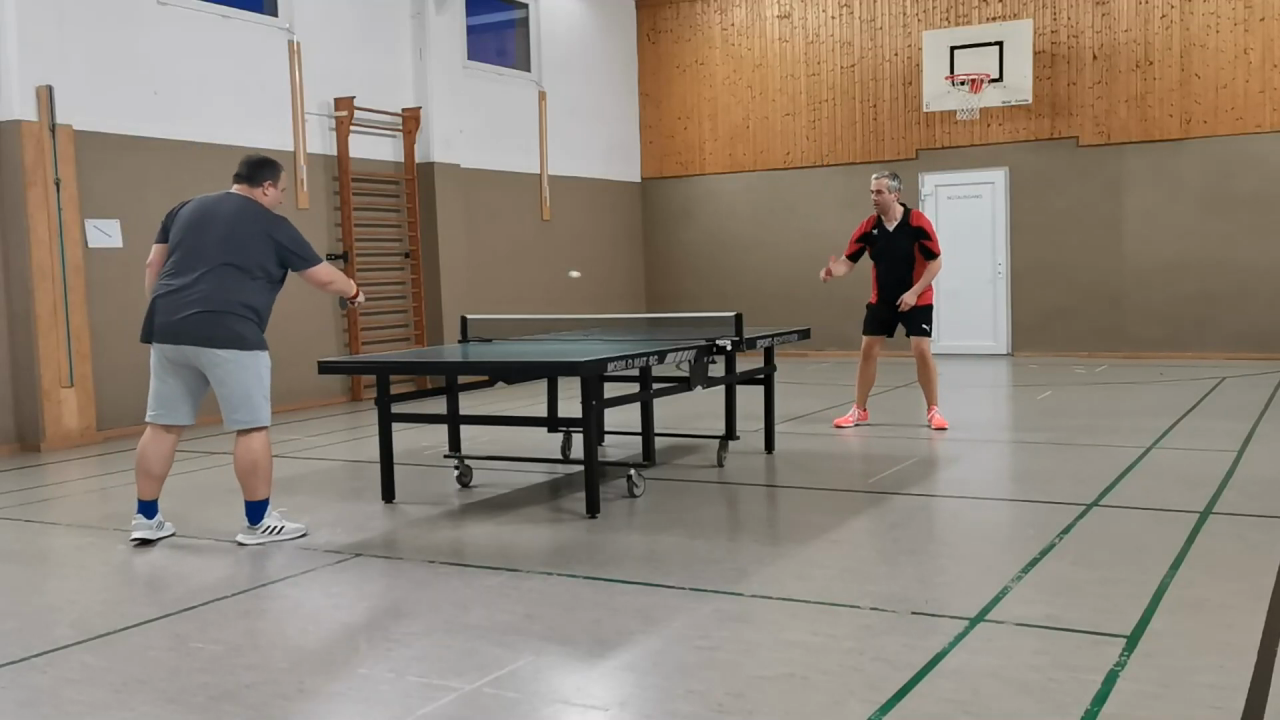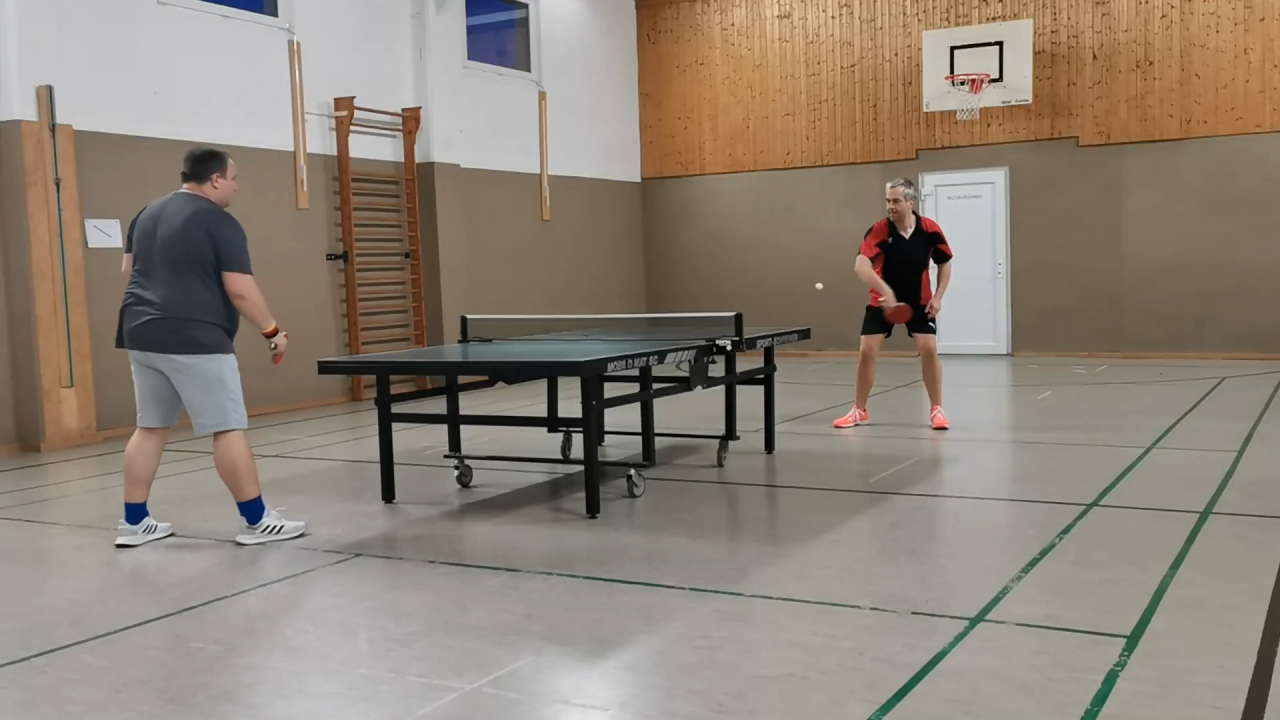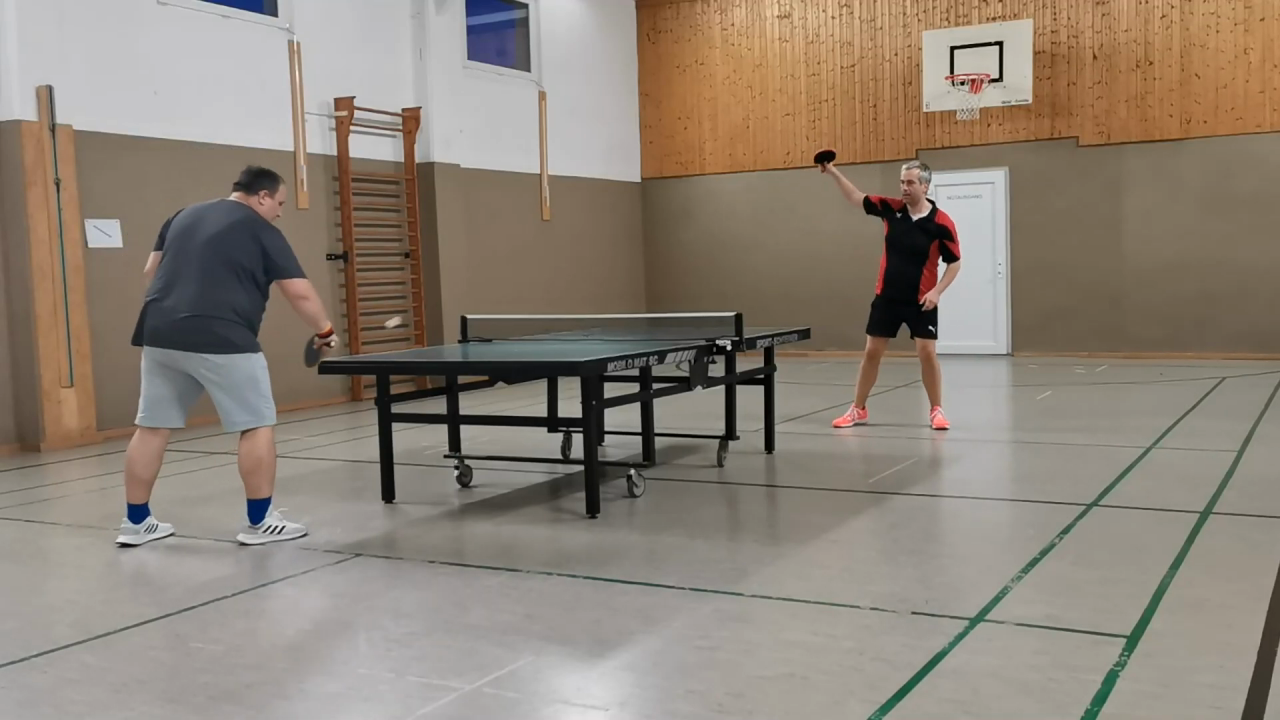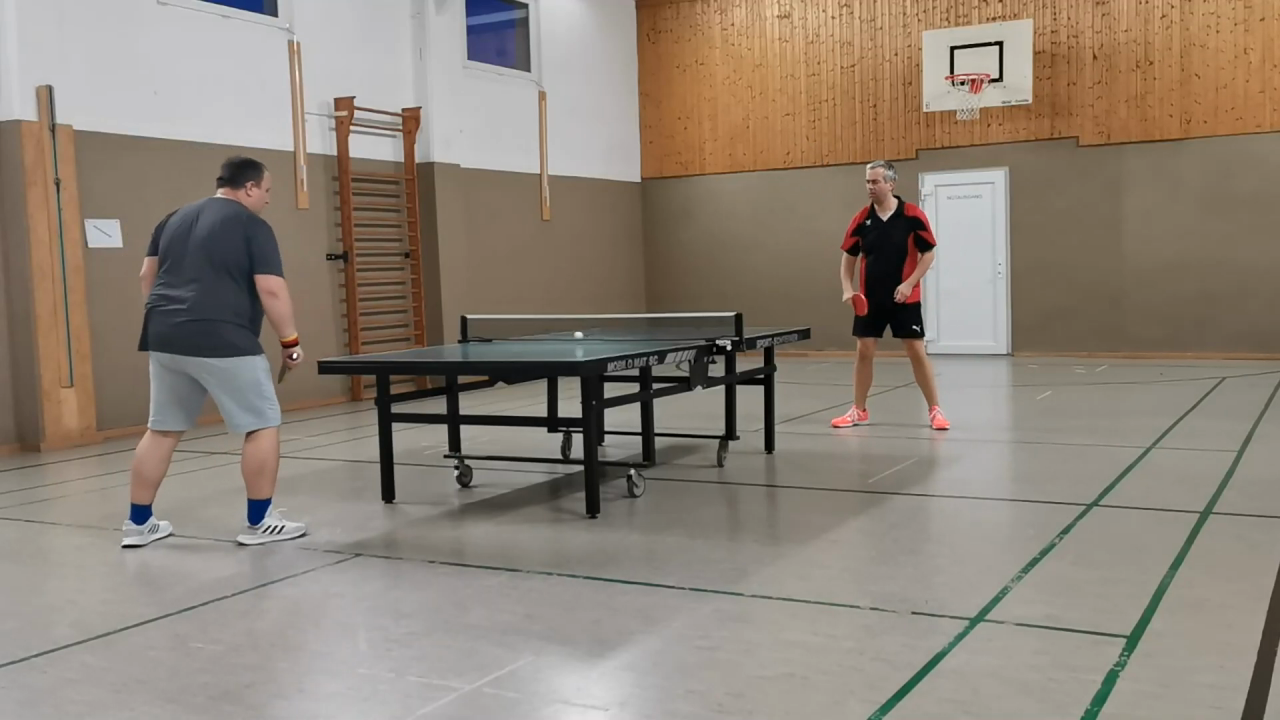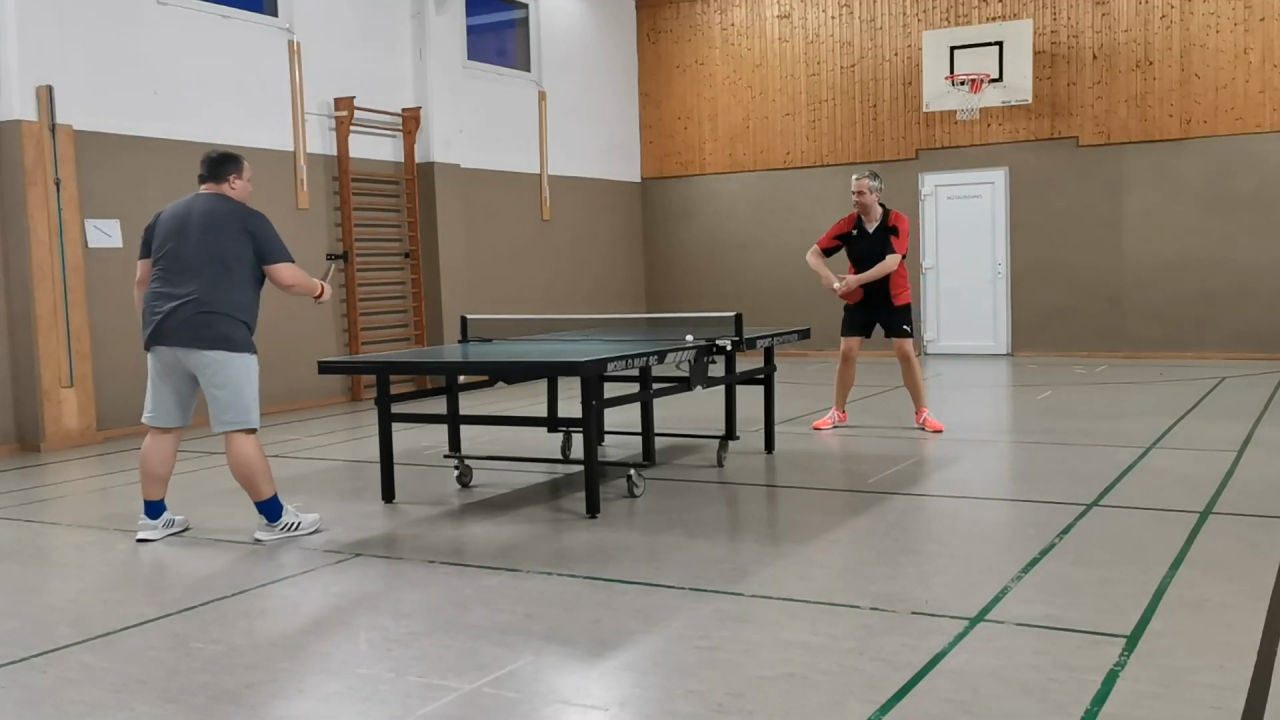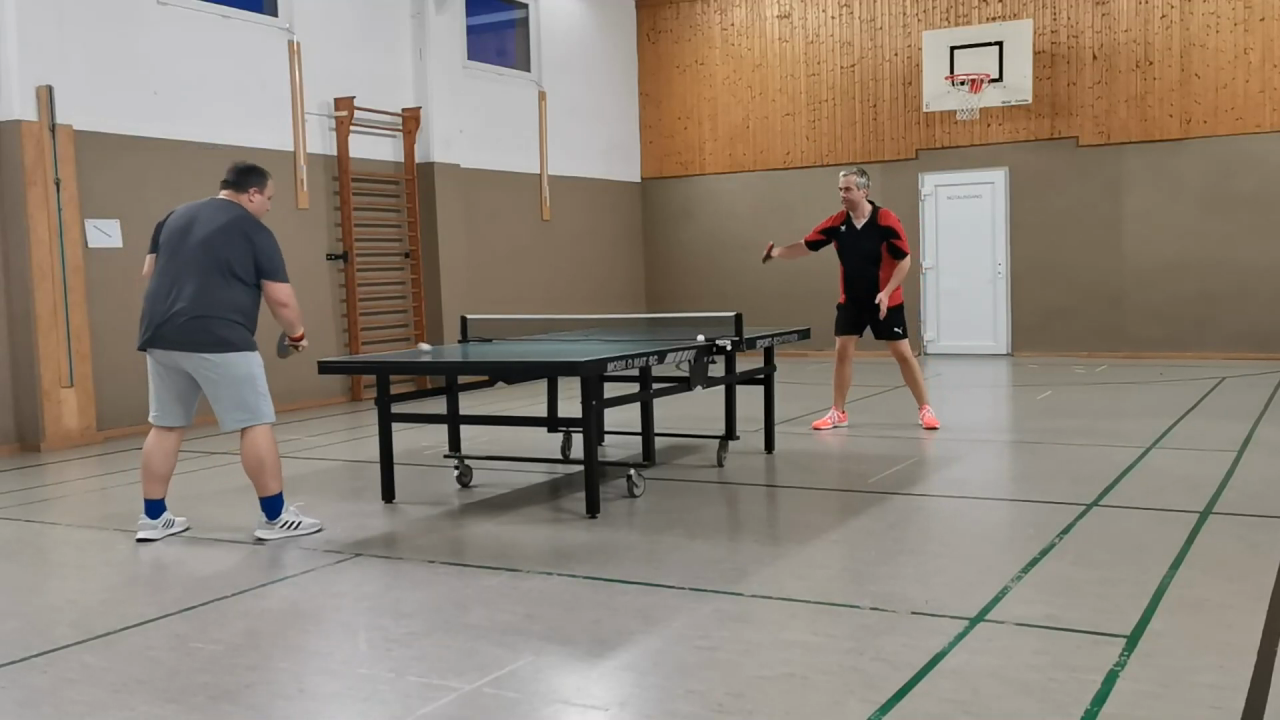
dt=0.5s
person 1, frame 1
left shoulder: (185, 210)
right shoulder: (272, 226)
left elbow: (154, 265)
right elbow: (323, 276)
left wrist: (164, 313)
right wrist: (353, 291)
left hip: (170, 333)
right hip: (229, 337)
left knee: (163, 425)
right knee: (252, 427)
left ankle: (146, 517)
right ankle: (258, 522)
person 1, frame 2
left shoulder: (146, 214)
right shoulder: (220, 223)
left elbow: (129, 269)
right elbow: (240, 290)
right wrist: (272, 330)
left hip: (142, 335)
right hip: (195, 340)
left knee: (150, 429)
right knee: (228, 428)
left ankle: (134, 522)
right ankle: (256, 521)
person 1, frame 3
left shoulder: (184, 217)
right shoulder: (263, 232)
left elbow: (152, 271)
right elbow: (301, 293)
right wrist: (325, 330)
left hip: (161, 337)
right hip: (221, 341)
left knee: (152, 427)
right knee: (257, 425)
left ankle: (135, 521)
right ankle: (260, 521)
person 1, frame 4
left shoulder: (176, 219)
right shoulder: (253, 227)
left elbow: (148, 277)
right elbow: (271, 291)
right wrist: (291, 340)
left hip: (166, 340)
right hip: (225, 343)
left knee: (162, 430)
right knee: (263, 426)
left ankle: (138, 522)
right ankle: (260, 521)
person 1, frame 5
left shoulder: (163, 217)
right shoulder: (248, 220)
left elbow: (142, 279)
right elbow: (287, 278)
right wrist: (318, 288)
left hip: (166, 337)
right hip: (219, 338)
left knee: (162, 428)
right knee: (239, 430)
left ankle: (153, 518)
right ankle: (275, 518)
person 1, frame 6
left shoulder: (175, 217)
right shoulder: (253, 231)
left elbow: (149, 272)
right elbow: (280, 296)
right wrist: (297, 333)
left hip: (163, 338)
right hip: (219, 340)
left knee: (167, 427)
right knee: (256, 423)
left ankle: (153, 517)
right ankle: (275, 516)
person 2, frame 1
left shoulder: (918, 223)
right shoulder: (868, 227)
left elbow: (935, 262)
right elbow: (847, 262)
left wrist: (913, 292)
right wrist: (831, 270)
left hip: (916, 300)
right hip: (881, 301)
left knee: (922, 352)
right knee: (867, 352)
left ankle: (933, 411)
right ankle: (859, 410)
person 2, frame 2
left shoulder: (931, 230)
right shoulder: (879, 232)
left elbow: (945, 263)
right elbow: (861, 265)
left wrist: (938, 296)
right wrist: (884, 289)
left hip: (919, 302)
right hip: (882, 302)
left knee: (929, 351)
right knee: (866, 353)
left ankle: (936, 410)
right ankle: (859, 411)
person 2, frame 3
left shoulder: (942, 222)
right shoulder: (891, 208)
left elbow: (954, 263)
right elbow: (856, 197)
left wrist: (937, 291)
right wrist: (832, 171)
left hip: (921, 301)
right hip: (886, 298)
left knee: (927, 353)
right knee: (872, 352)
left ankle: (936, 411)
right ankle: (858, 409)
person 2, frame 4
left shoulder: (913, 216)
right shoulder: (861, 219)
left elbow: (928, 253)
right elbow: (848, 258)
left wrist: (910, 283)
right wrist: (847, 289)
left hip: (904, 299)
right hip: (869, 300)
left knee: (917, 353)
right knee: (864, 352)
left ankle: (934, 410)
right ankle: (859, 410)
person 2, frame 5
left shoulder: (897, 222)
right shoulder: (846, 225)
left elbow: (892, 262)
right elbow: (813, 255)
left wrist: (857, 279)
right wrist: (831, 280)
left hip: (894, 300)
right hip: (858, 301)
left knee: (906, 353)
right knee: (847, 353)
left ankle: (922, 413)
right ankle: (838, 412)
person 2, frame 6
left shoulder: (887, 220)
right shoulder: (835, 223)
left elbow: (904, 260)
right elbow: (804, 247)
left wrist: (886, 291)
right wrist: (779, 252)
left hip: (885, 301)
right hip: (851, 301)
left knee: (902, 353)
right knee: (843, 353)
left ankle: (925, 408)
right ankle: (838, 413)
